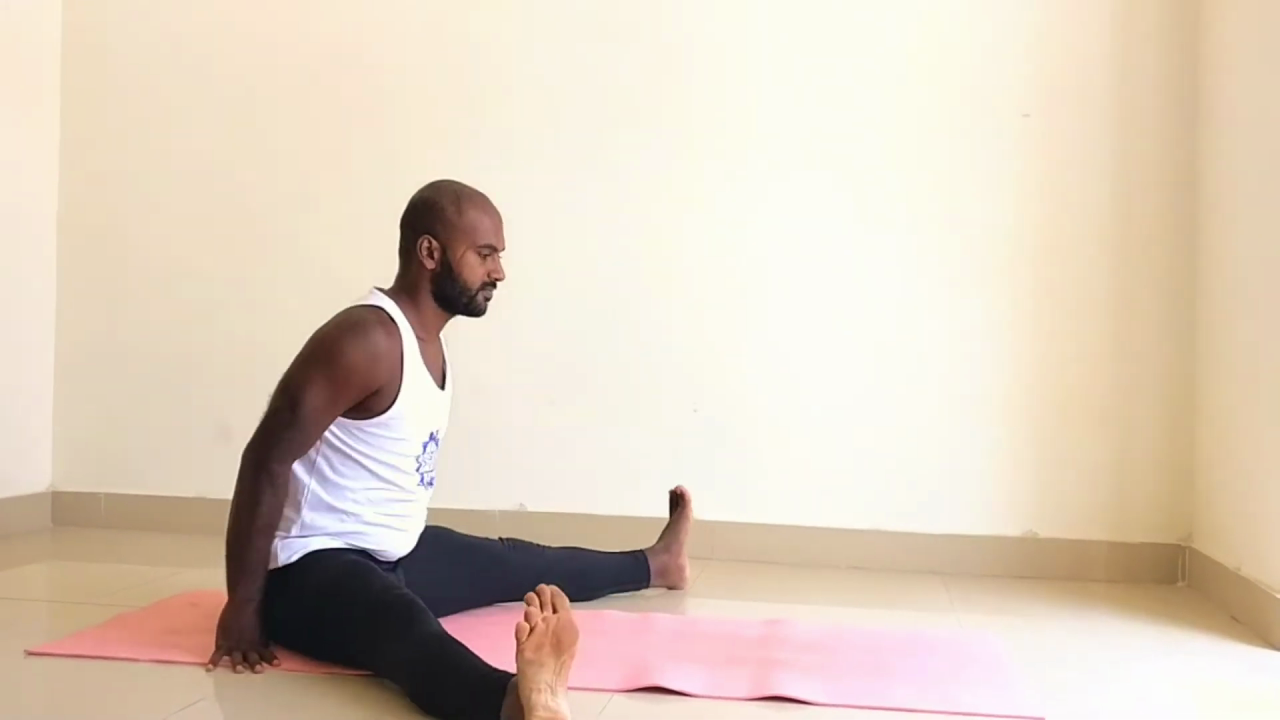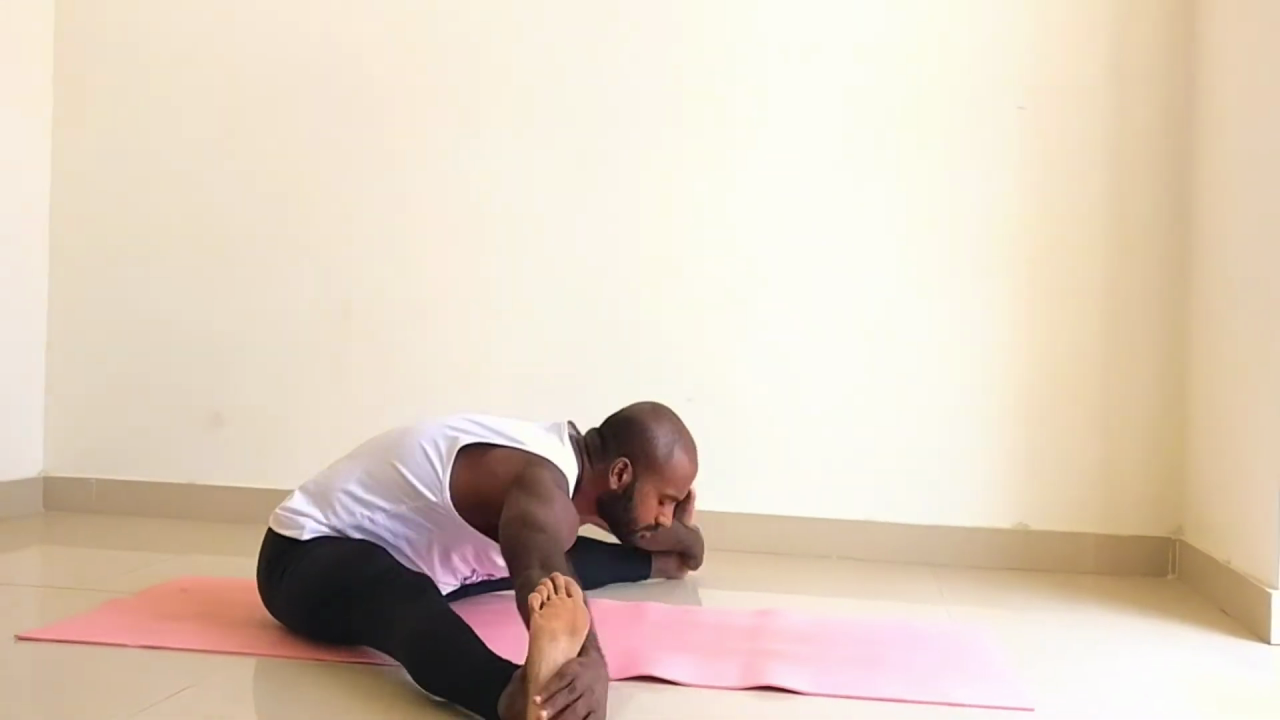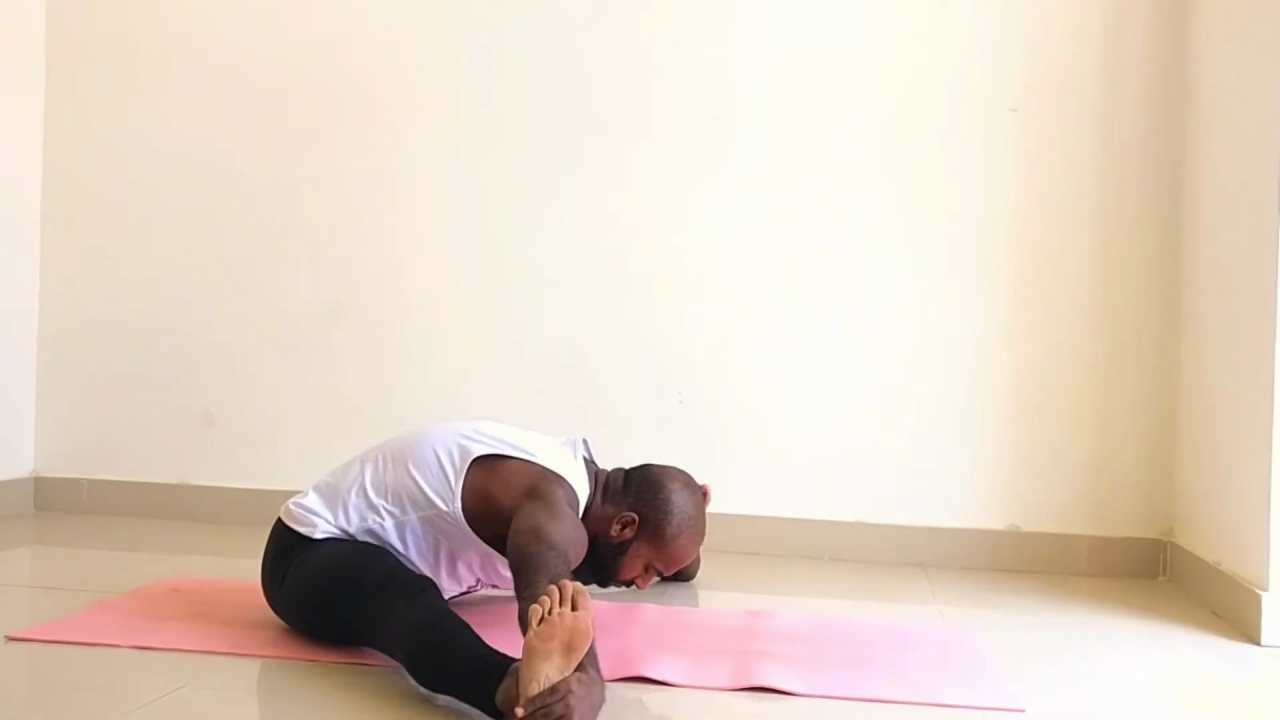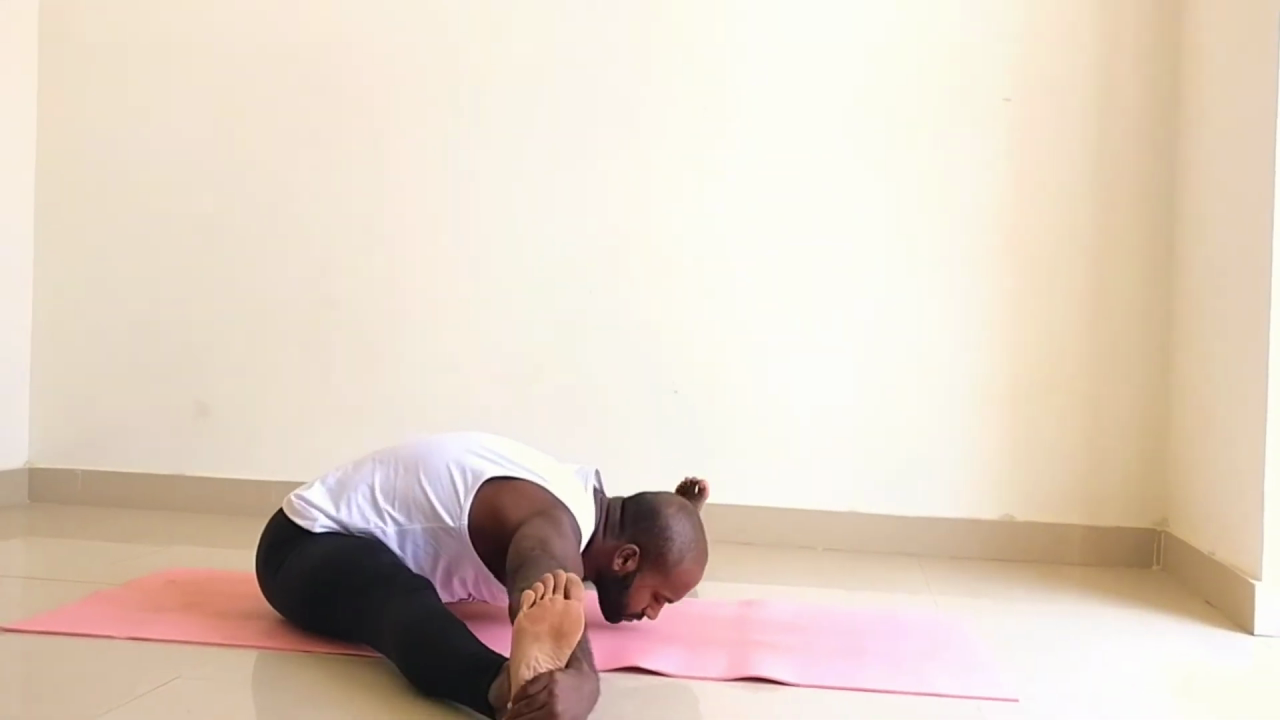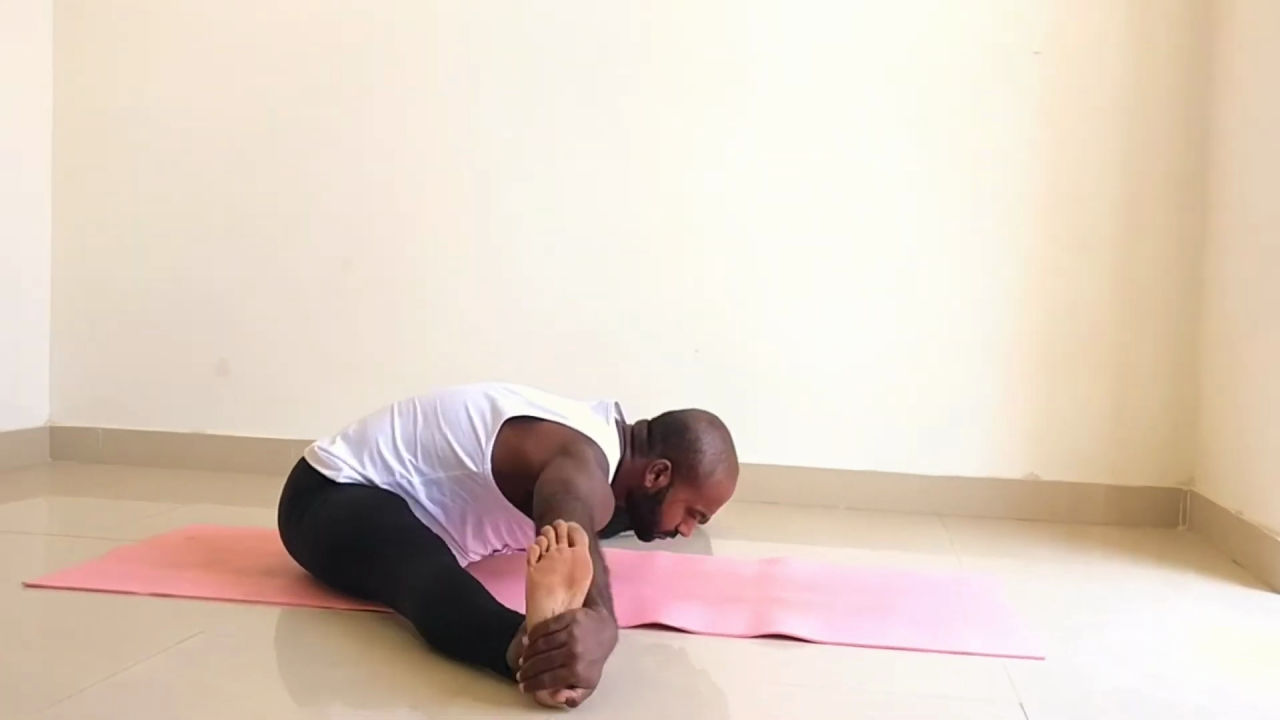
dt=0.4s
person 1, frame 1
left shoulder: (422, 336)
right shoulder: (372, 339)
right elbow: (267, 458)
right wrist: (245, 603)
left hip: (387, 555)
right hip: (304, 572)
left knee: (511, 564)
right knee: (402, 623)
left ankle: (651, 566)
person 1, frame 2
left shoulder: (571, 453)
right shoulder: (542, 484)
right elbow: (544, 581)
right wrist: (587, 663)
left hip: (375, 544)
right hip: (310, 547)
right knee: (413, 604)
left ankle: (645, 565)
person 1, frame 3
left shoulder: (584, 478)
right shoulder: (552, 506)
right elbow: (550, 600)
right wrist: (587, 682)
left hip: (378, 541)
right hip: (312, 550)
right knee: (407, 604)
person 1, frame 4
left shoulder: (588, 500)
right shoulder: (554, 527)
right elbow: (543, 607)
left wrist: (679, 516)
right wrist: (581, 680)
left hip: (372, 531)
right hip: (308, 544)
right knee: (403, 601)
person 1, frame 5
left shoulder: (607, 432)
right shoulder: (580, 463)
right elbow: (571, 553)
right wrist: (597, 629)
left hip: (394, 487)
right hip: (329, 495)
right knee: (420, 559)
